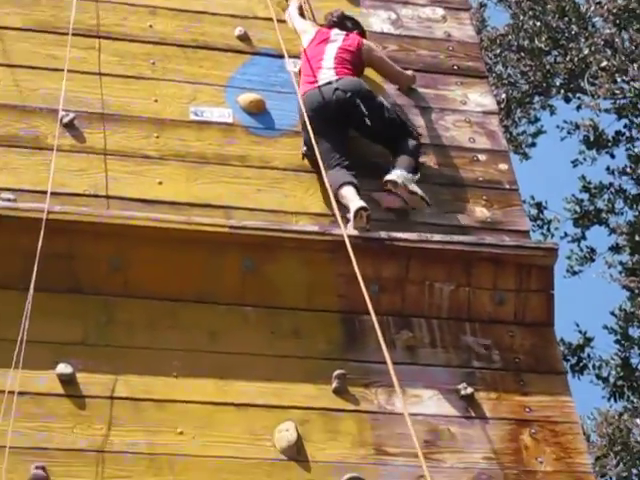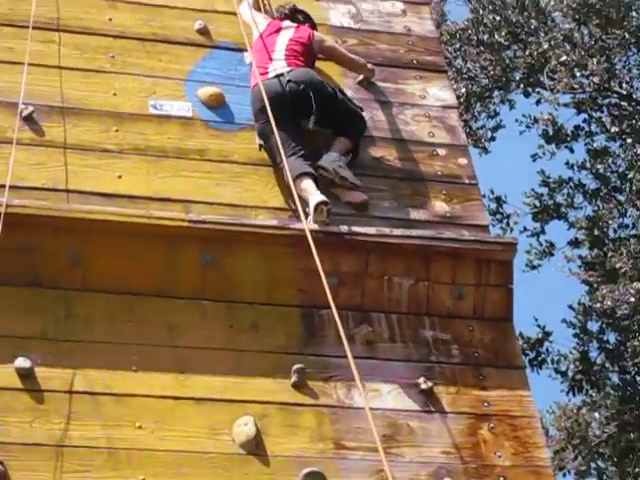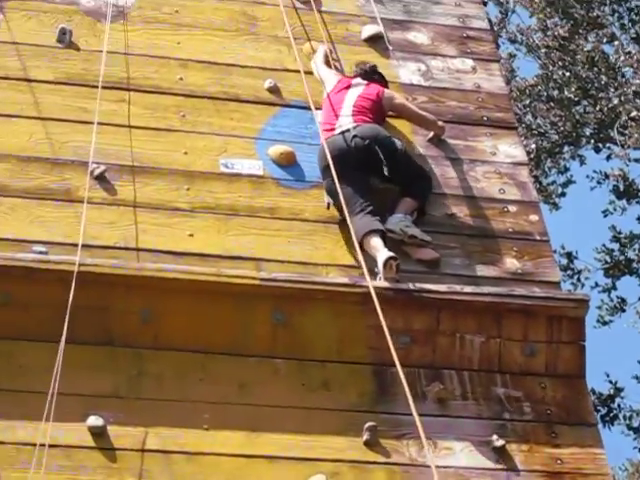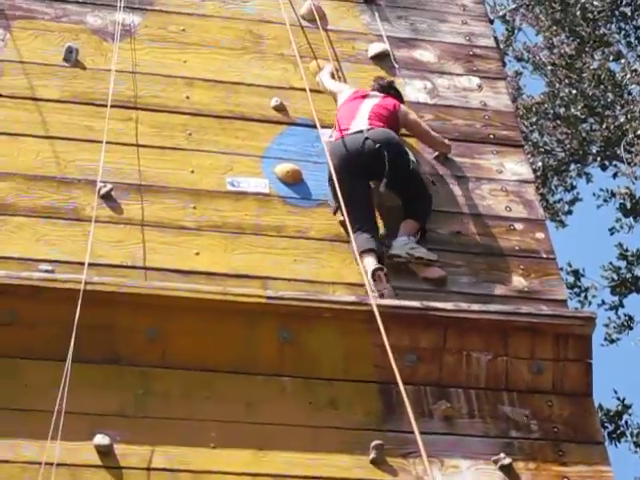
dt=0.3s
person 1, frame 1
left shoulder: (313, 33)
right shoulder: (363, 45)
right elbow: (404, 79)
right wrist: (408, 77)
left hip: (314, 100)
right hip: (351, 90)
left knee: (335, 165)
right knee: (407, 140)
left ankle: (354, 203)
right ankle: (400, 173)
person 1, frame 2
left shoulder: (263, 24)
right shoulder: (313, 36)
right elbow: (359, 66)
right wrist: (367, 70)
left hip: (264, 92)
right hip: (301, 80)
left knee: (291, 154)
right knee: (354, 122)
left ankle: (314, 196)
right ankle: (333, 157)
person 1, frame 3
left shoulder: (335, 80)
right shoulder: (384, 94)
left elbow: (318, 64)
right elbow: (431, 123)
left wrist: (322, 50)
right wrist: (438, 128)
left hip: (332, 148)
right hip: (368, 137)
left knee: (360, 210)
right knee: (420, 179)
left ankle: (381, 253)
right ankle: (400, 217)
person 1, frame 4
left shoulder: (349, 92)
right shoulder: (399, 107)
left elbow: (323, 78)
right elbow: (442, 145)
left wrist: (328, 68)
right wrist: (444, 146)
left hip: (341, 150)
right hip: (380, 141)
left knee: (361, 224)
right knee: (419, 198)
right ankle: (404, 240)
